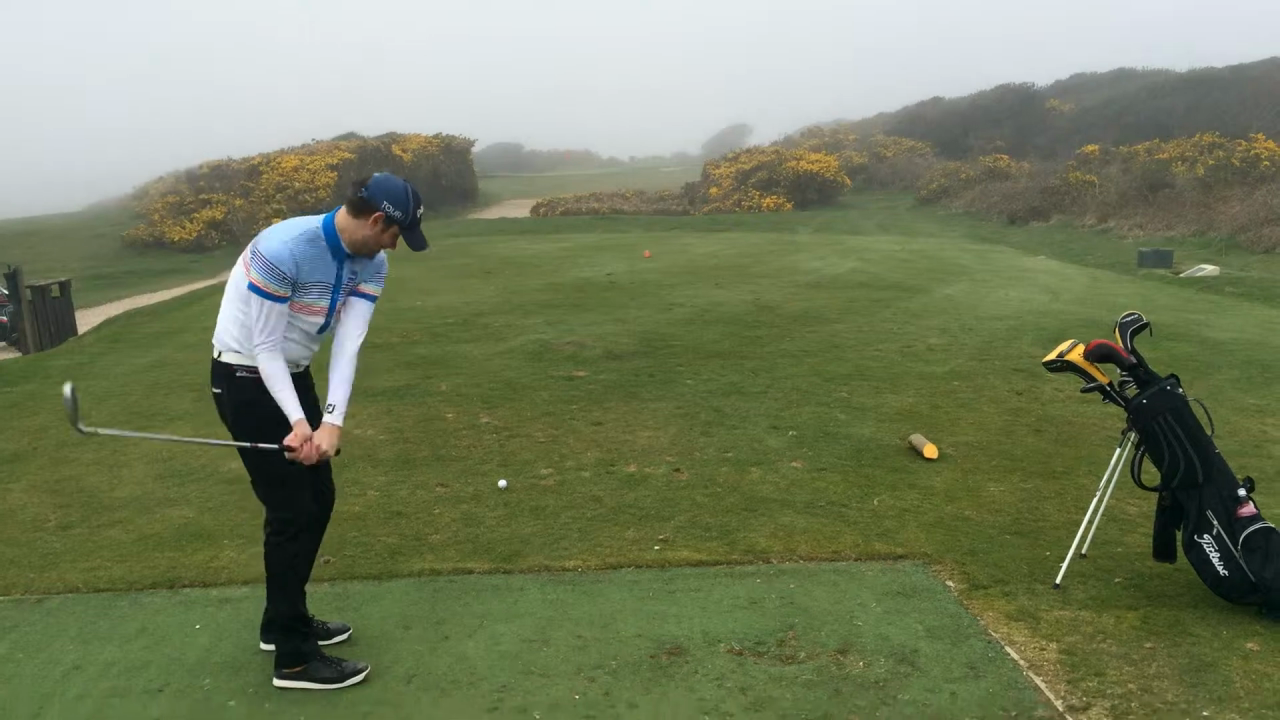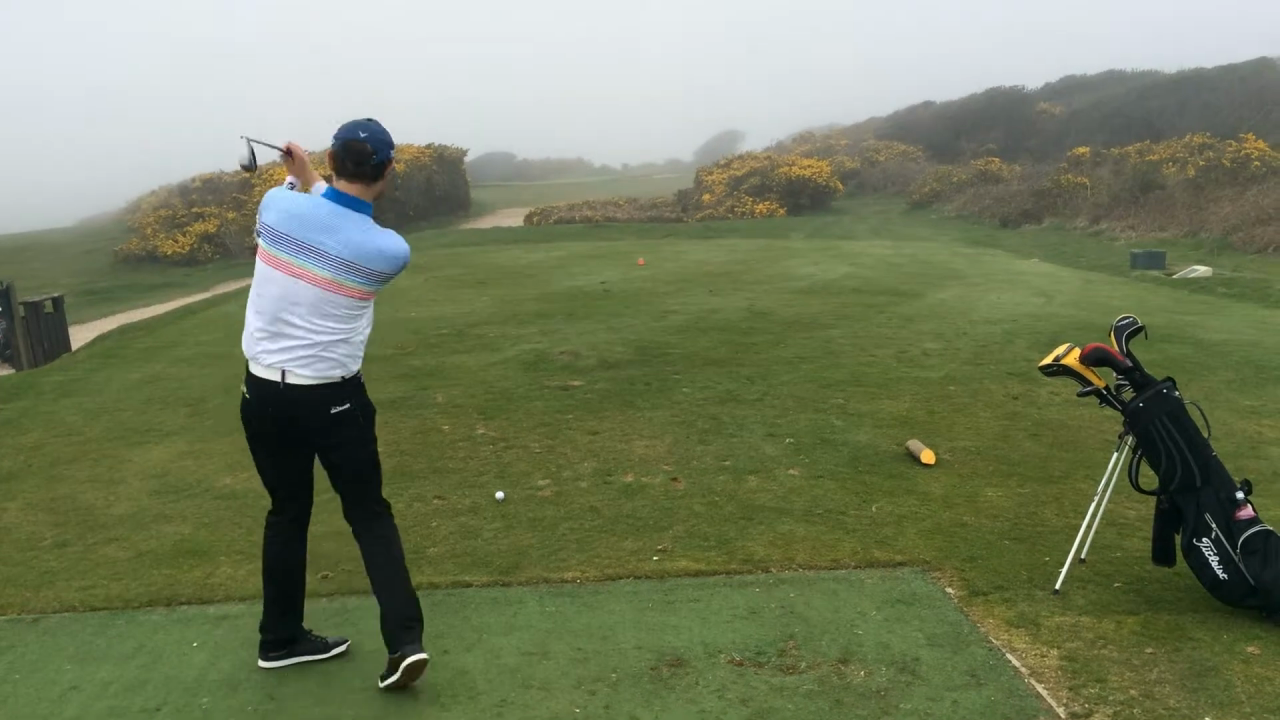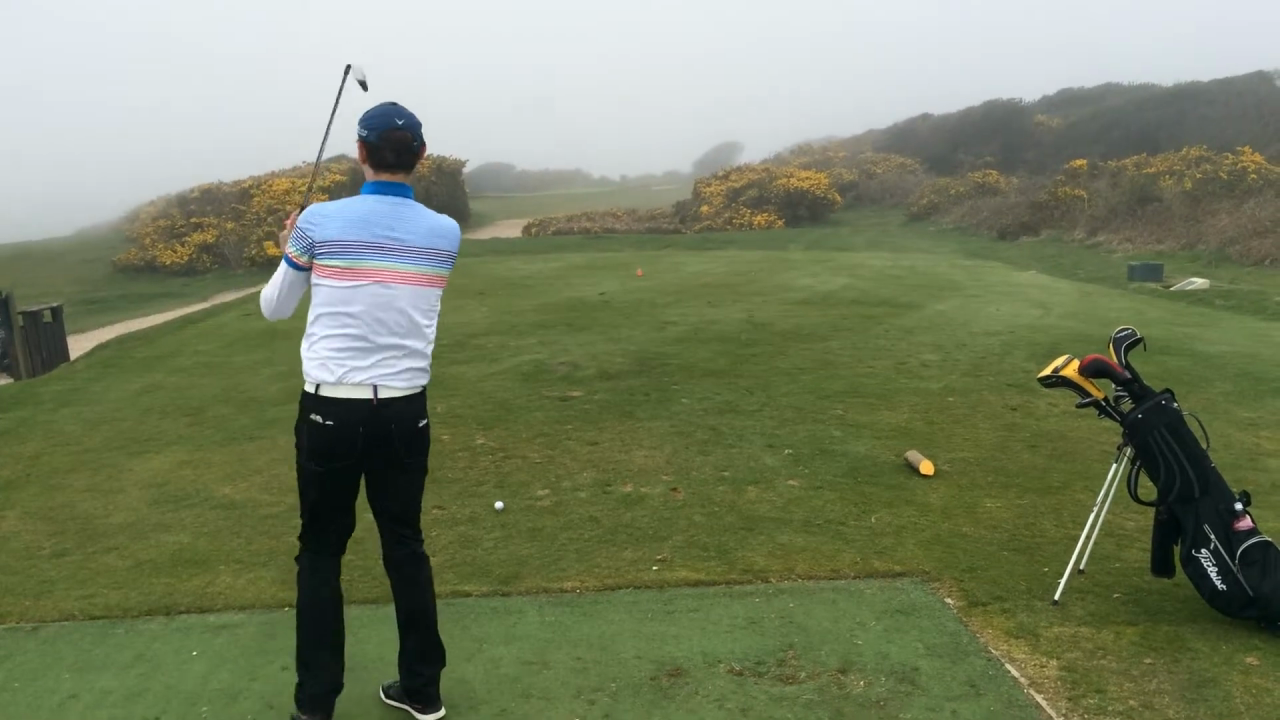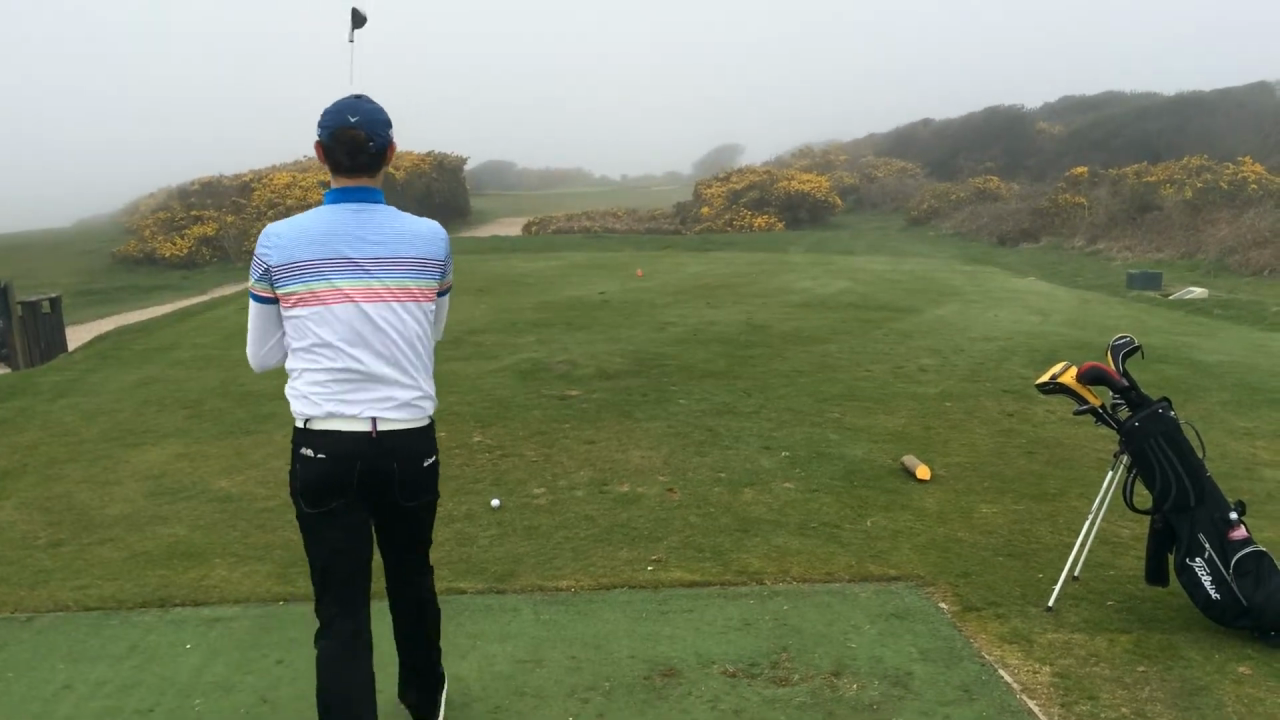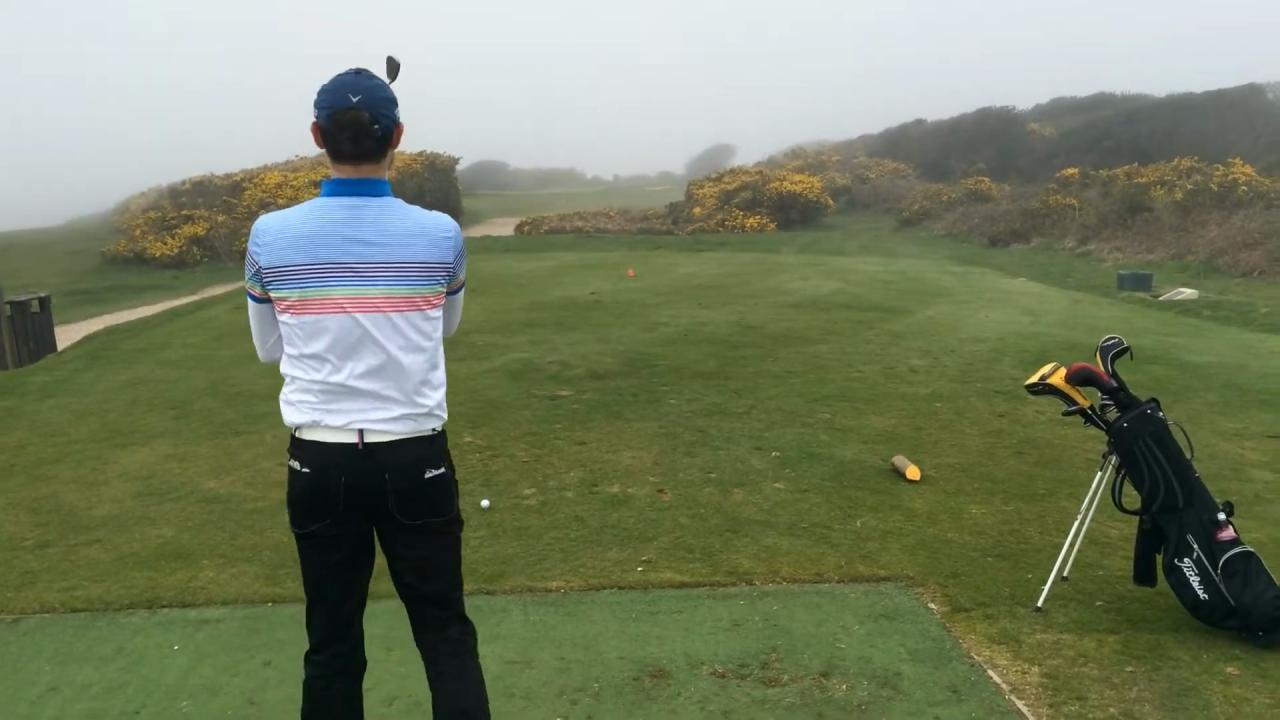
dt=0.5s
person 1, frame 1
left shoulder: (371, 265)
right shoulder: (282, 248)
left elbow: (348, 342)
right elbow: (260, 345)
left wrist: (333, 420)
right wrist: (297, 422)
left hip: (292, 376)
right hip: (248, 381)
left knee: (315, 499)
right knee: (292, 509)
left ankle: (284, 619)
right ankle: (294, 655)
person 1, frame 2
left shoulder: (279, 205)
right shoulder: (391, 251)
left wrist: (301, 179)
right wrist: (313, 182)
left hip: (263, 391)
right hip: (333, 399)
left knee: (287, 511)
right knee: (370, 515)
left ankle: (281, 638)
right ankle: (405, 640)
person 1, frame 3
left shoulder: (318, 222)
right shoulder: (446, 233)
left elbow: (274, 308)
left wrist: (290, 254)
left hip: (329, 412)
right hip: (403, 413)
left knee: (320, 550)
right knee: (405, 547)
person 1, frame 4
left shoulder: (278, 242)
right shoulder: (431, 239)
left elbow: (263, 357)
left hip: (325, 451)
right hip: (410, 444)
left knee: (341, 615)
right knee: (411, 579)
person 1, frame 5
left shoulder: (269, 236)
right shoulder: (440, 234)
left elbow: (269, 348)
left hip: (320, 464)
right hip: (415, 461)
left knee: (332, 643)
right knee: (445, 631)
